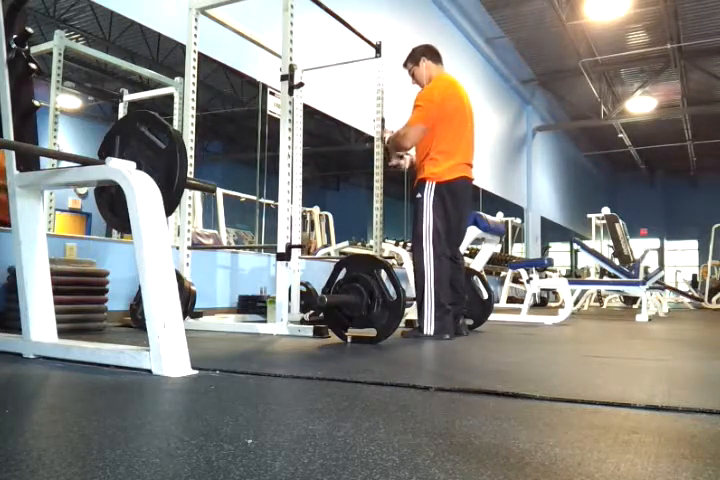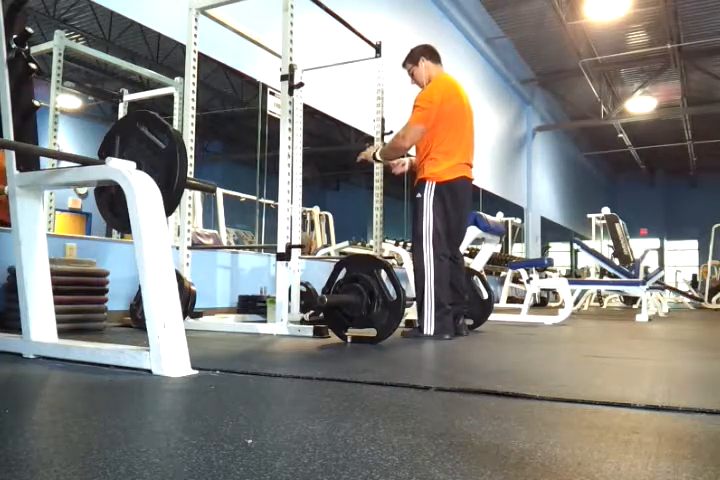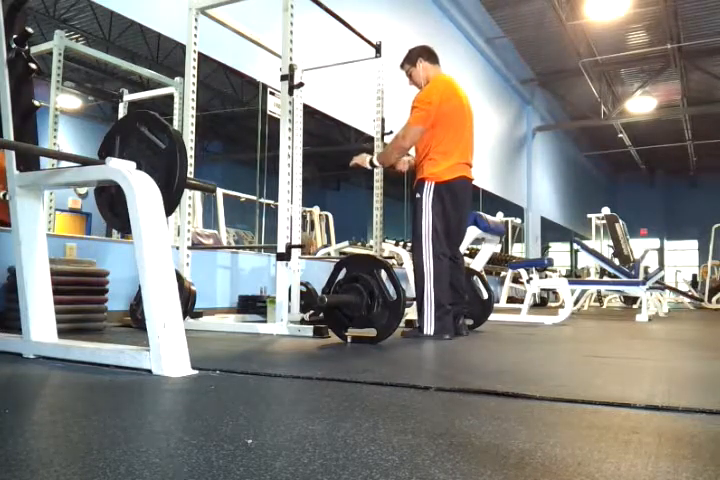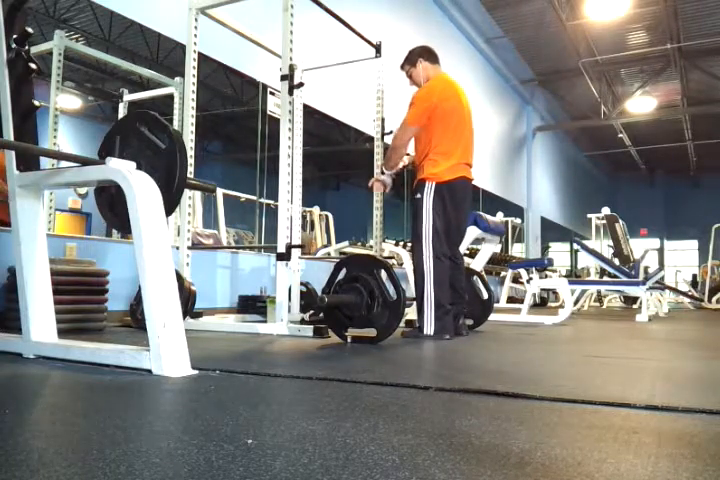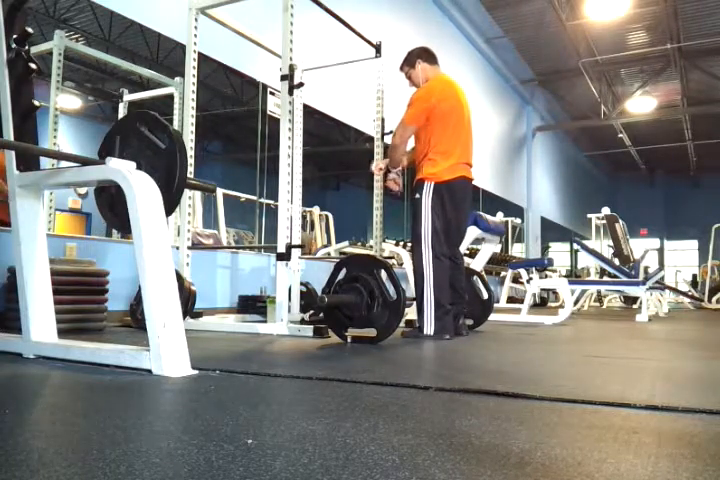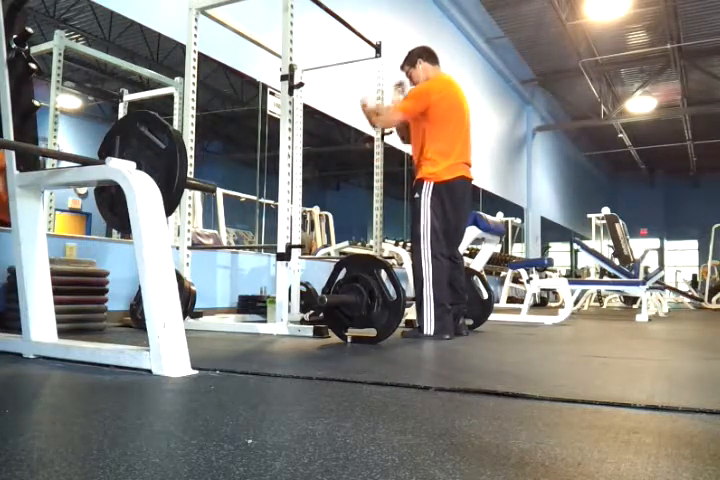
dt=0.3s
person 1, frame 1
left shoulder: (433, 92)
right shoulder: (457, 91)
left elbow: (408, 139)
left wrist: (389, 142)
right wrist: (411, 161)
left hip: (438, 182)
right hip: (459, 179)
left knee: (431, 251)
right knee: (449, 251)
left ankle: (434, 324)
right ankle: (454, 320)
person 1, frame 2
left shoulder: (433, 92)
right shoulder: (457, 91)
left elbow: (406, 139)
left wrist: (378, 154)
right wrist: (411, 162)
left hip: (438, 182)
right hip: (459, 180)
left knee: (430, 252)
right knee: (448, 251)
left ankle: (434, 324)
right ankle: (454, 319)
person 1, frame 3
left shoulder: (432, 92)
right shoulder: (456, 91)
left elbow: (405, 140)
left wrist: (374, 161)
right wrist: (412, 161)
left hip: (438, 182)
right hip: (458, 180)
left knee: (429, 252)
right knee: (449, 251)
left ankle: (433, 324)
right ankle: (454, 319)
person 1, frame 4
left shoulder: (430, 92)
right shoulder: (456, 91)
left elbow: (401, 139)
left wrist: (385, 173)
right wrist: (408, 160)
left hip: (438, 182)
right hip: (459, 180)
left knee: (430, 252)
right knee: (449, 251)
left ankle: (434, 324)
right ankle: (455, 319)
person 1, frame 5
left shoulder: (429, 92)
right shoulder: (454, 91)
left elbow: (399, 141)
left wrist: (393, 170)
right wrist: (395, 162)
left hip: (437, 182)
right hip: (459, 180)
left knee: (430, 252)
right knee: (449, 250)
left ankle: (434, 324)
right ankle: (455, 319)
person 1, frame 6
left shoulder: (428, 90)
right shoulder: (454, 90)
left elbow: (382, 120)
right elbow: (413, 136)
left wrist: (367, 107)
right wrist: (399, 104)
left hip: (436, 181)
right hip: (459, 180)
left knee: (429, 252)
right knee: (449, 251)
left ankle: (435, 324)
right ankle: (455, 319)
